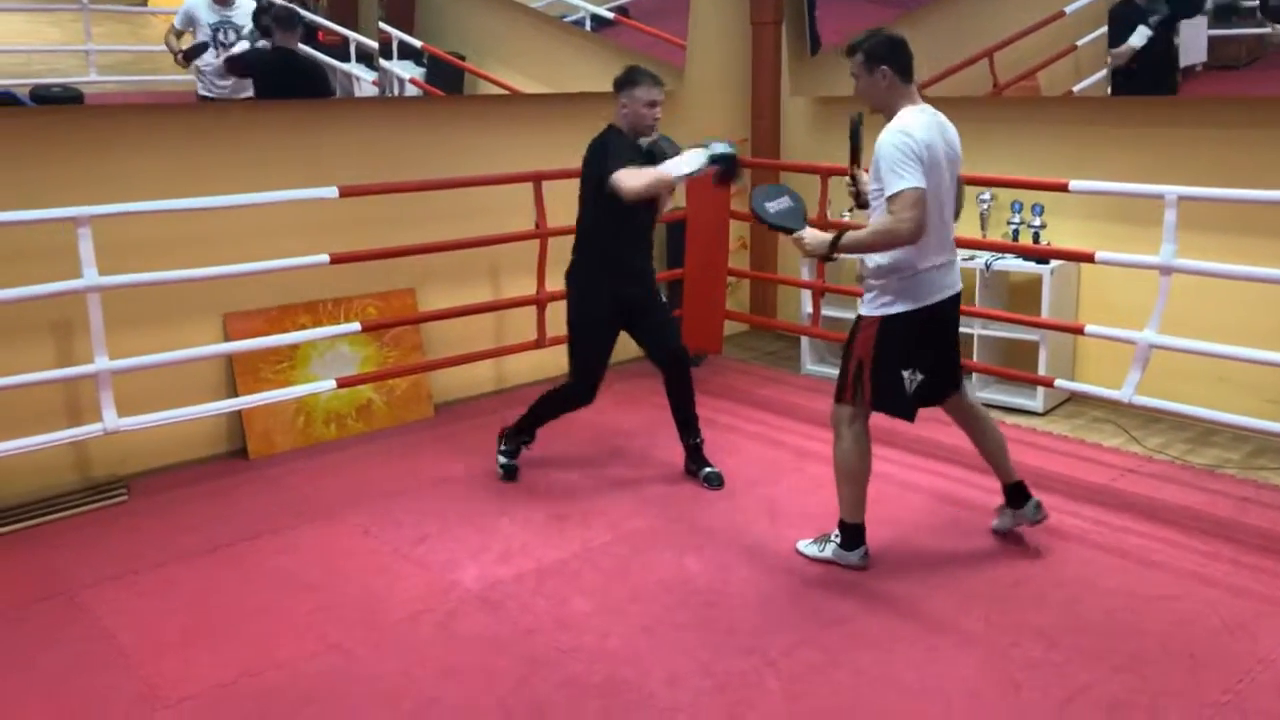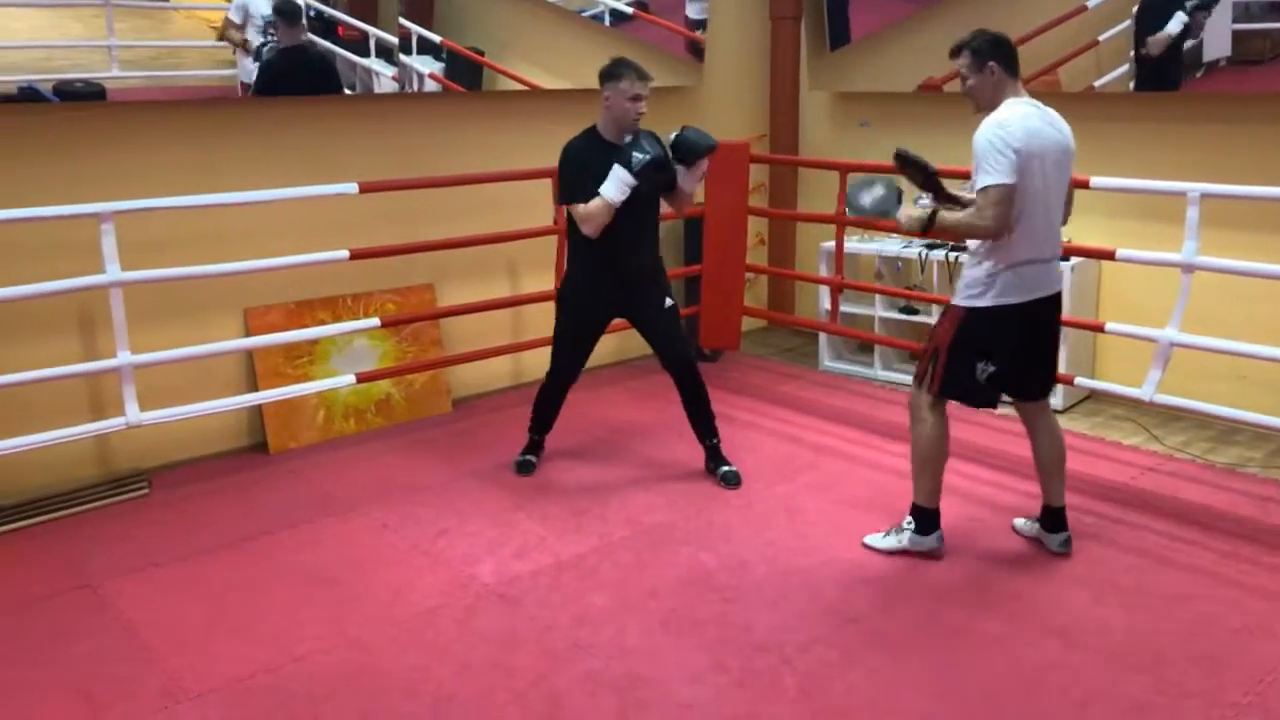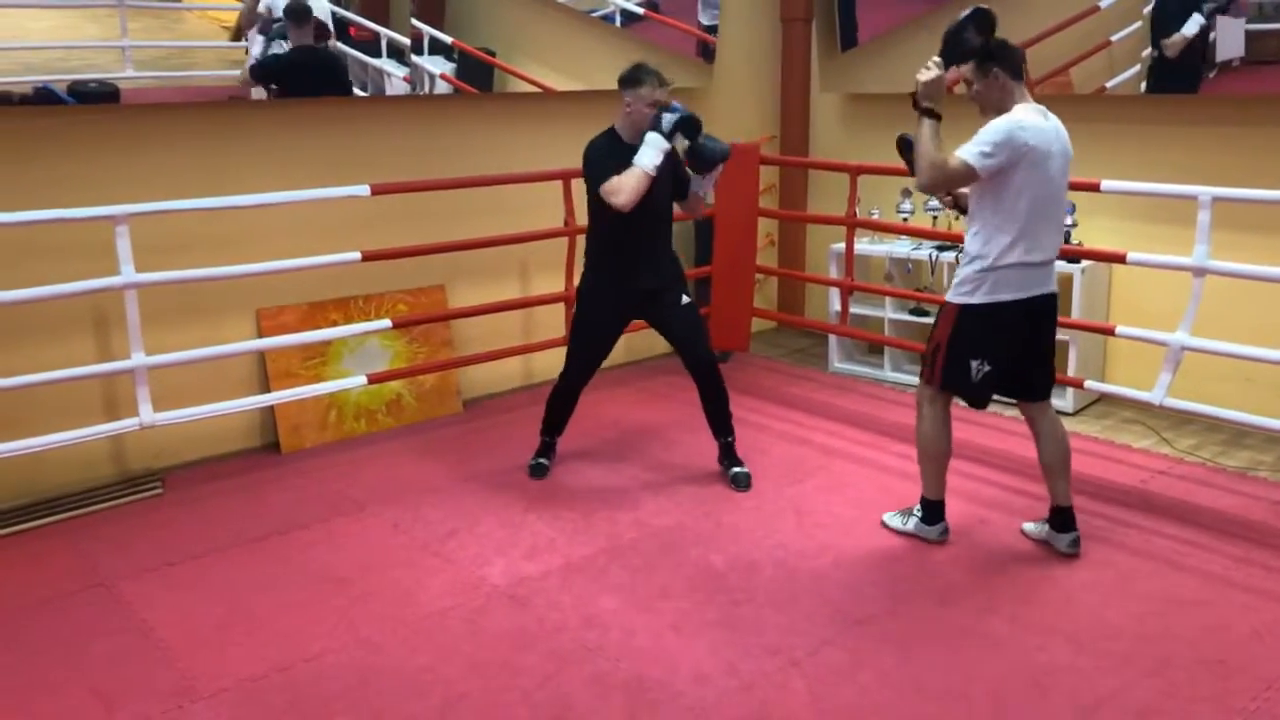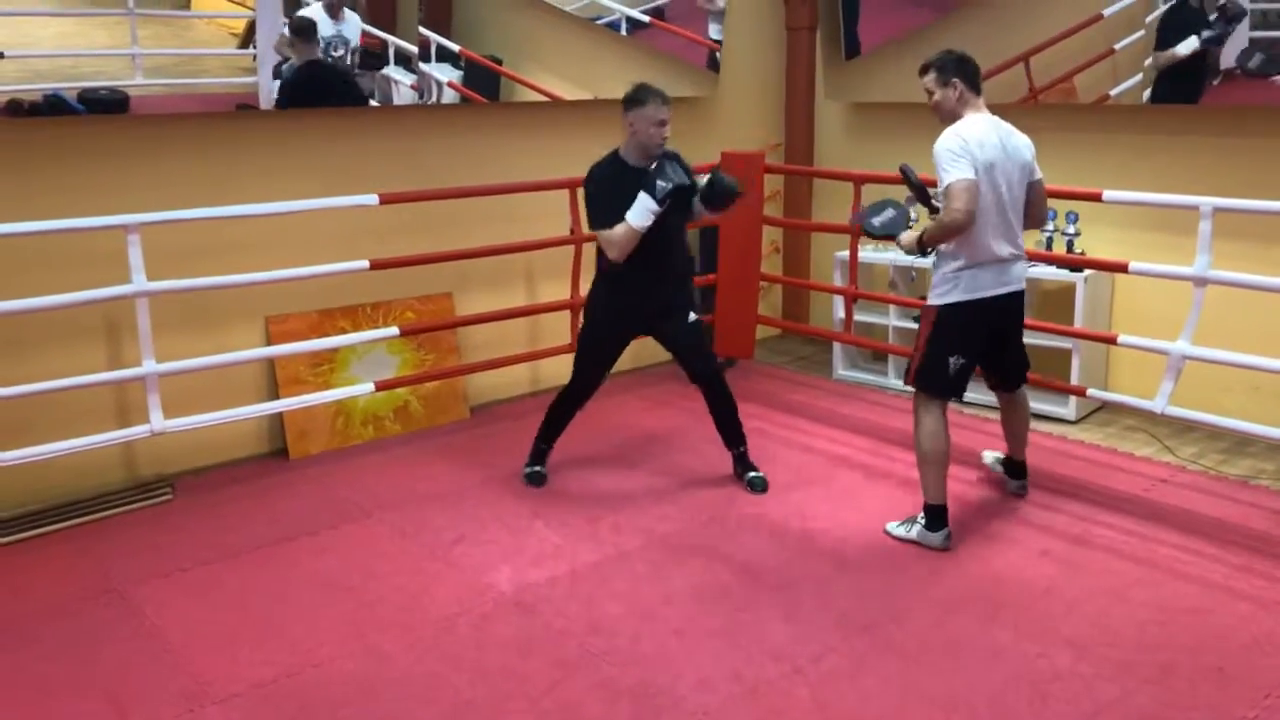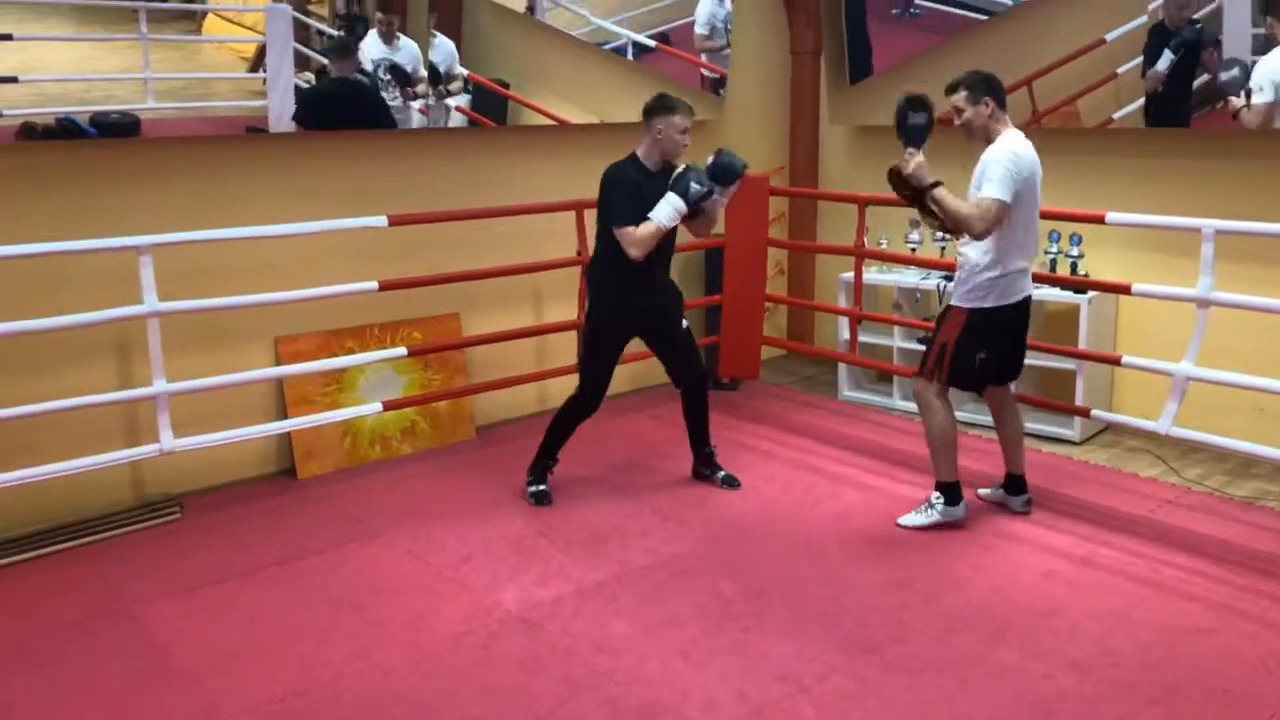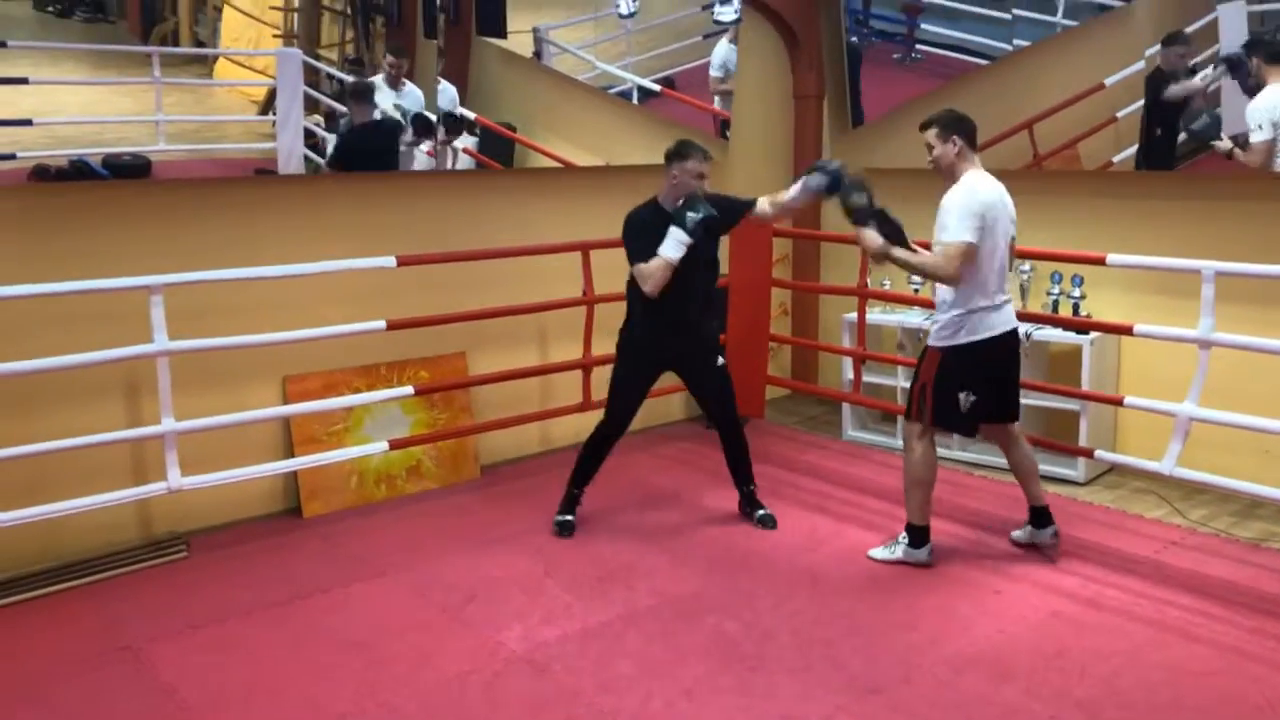
dt=0.5s
person 1, frame 1
left shoulder: (897, 137)
right shoulder: (940, 126)
left elbow: (907, 227)
left wrist: (831, 242)
right wrist: (876, 193)
left hip: (897, 302)
right hip: (940, 292)
left knee: (848, 413)
right knee: (955, 398)
left ankle: (850, 539)
right ankle: (1018, 500)
person 1, frame 2
left shoulder: (997, 129)
right shoulder: (1057, 126)
left elbow: (992, 223)
left wrist: (929, 219)
left hip: (990, 295)
right hip: (1042, 290)
left knee: (927, 398)
right knee: (1035, 405)
left ankle: (923, 525)
right ankle: (1054, 523)
person 1, frame 3
left shoulder: (1007, 131)
right shoulder: (1053, 130)
left elbow: (933, 178)
left wrist: (928, 109)
right wrist: (969, 197)
left hip: (986, 293)
right hip: (1038, 290)
left knee: (933, 394)
right knee: (1037, 403)
left ankle: (930, 515)
right ankle: (1060, 523)
person 1, frame 4
left shoulder: (955, 139)
right shoulder: (1019, 140)
left elbow: (959, 216)
right elbow: (1037, 215)
left wrist: (921, 239)
left hip: (961, 293)
right hip: (1009, 287)
left knee: (929, 401)
right knee: (1008, 385)
left ankle: (934, 520)
right ankle: (1014, 468)
person 1, frame 5
left shoulder: (1002, 154)
right shoulder: (1018, 150)
left elbow: (981, 225)
left wrist: (928, 183)
right wrist: (952, 218)
left hip: (982, 298)
right hip: (1009, 295)
left knee: (929, 387)
right knee: (997, 391)
left ankle: (948, 498)
right ankle: (1015, 488)
person 1, frame 6
left shoulder: (964, 197)
right shoulder: (997, 192)
left elbow: (949, 270)
left wrist: (889, 251)
right wrist: (921, 256)
left hip: (963, 336)
right hip: (1000, 330)
left knee: (919, 430)
right knee: (1004, 428)
left ankle: (916, 540)
right ankle: (1042, 522)
person 2, frame 1
left shoulder: (642, 150)
right shoulder: (607, 147)
right elbow: (630, 187)
left wrist: (669, 180)
right wrist: (694, 159)
left hip: (638, 283)
right hip: (595, 287)
left knee: (676, 360)
right knee: (584, 386)
left ankle: (694, 454)
right ankle: (514, 437)
person 2, frame 2
left shoulder: (651, 144)
right shoulder: (578, 152)
left elbow: (678, 205)
right elbow: (589, 224)
left wrist: (691, 173)
right wrist: (624, 173)
left hip: (646, 280)
right hip: (590, 285)
left knee: (683, 363)
right knee: (563, 371)
left ankle: (714, 451)
right ankle: (534, 442)
person 2, frame 3
left shoulder: (663, 145)
right shoulder: (602, 149)
left elbow: (691, 205)
right elbow: (623, 198)
left wrist: (706, 174)
right wrist: (656, 141)
left hip: (663, 280)
right hip: (609, 283)
left knee: (704, 362)
right knee: (578, 371)
left ankle: (728, 450)
right ankle: (547, 444)
person 2, frame 4
left shoulder: (673, 165)
right shoulder: (603, 176)
left elbow: (696, 214)
right elbow: (614, 250)
left wrist: (710, 199)
right wrist: (649, 200)
left hip: (672, 296)
right hip: (615, 300)
left knee: (710, 376)
right knee: (582, 383)
left ankle: (741, 458)
right ankle: (540, 450)
person 2, frame 5
left shoulder: (671, 176)
right shoulder: (621, 177)
left elbow: (702, 228)
right elbow: (635, 247)
left wrist: (721, 189)
right wrist: (674, 199)
left hip: (659, 299)
right hip: (614, 304)
left knee: (694, 379)
right knee: (590, 395)
left ankle: (704, 460)
right ankle: (540, 468)
person 2, frame 6
left shoulder: (711, 208)
right shoulder: (641, 220)
left elbow: (773, 207)
right elbow: (650, 284)
left wrist: (812, 184)
right wrist: (681, 233)
left hip: (697, 337)
right hip: (645, 340)
left knee: (727, 420)
right knee: (614, 423)
left ankle: (749, 497)
right ankle: (570, 500)
